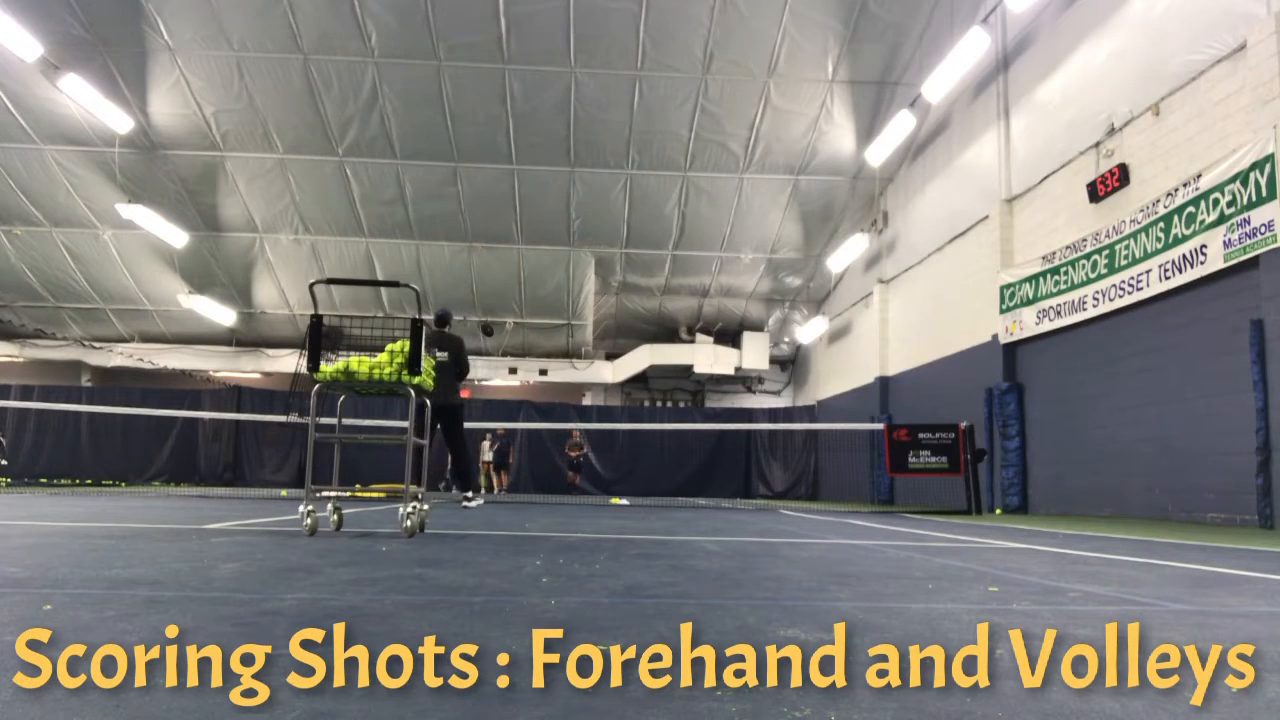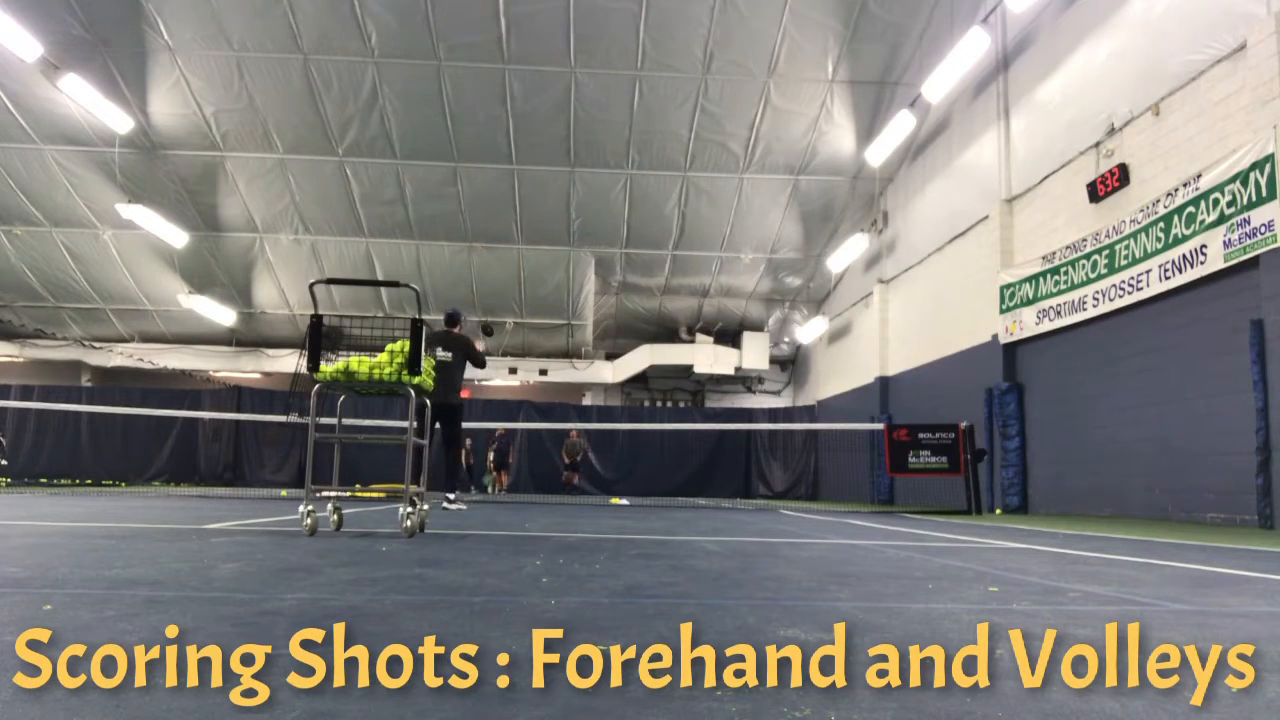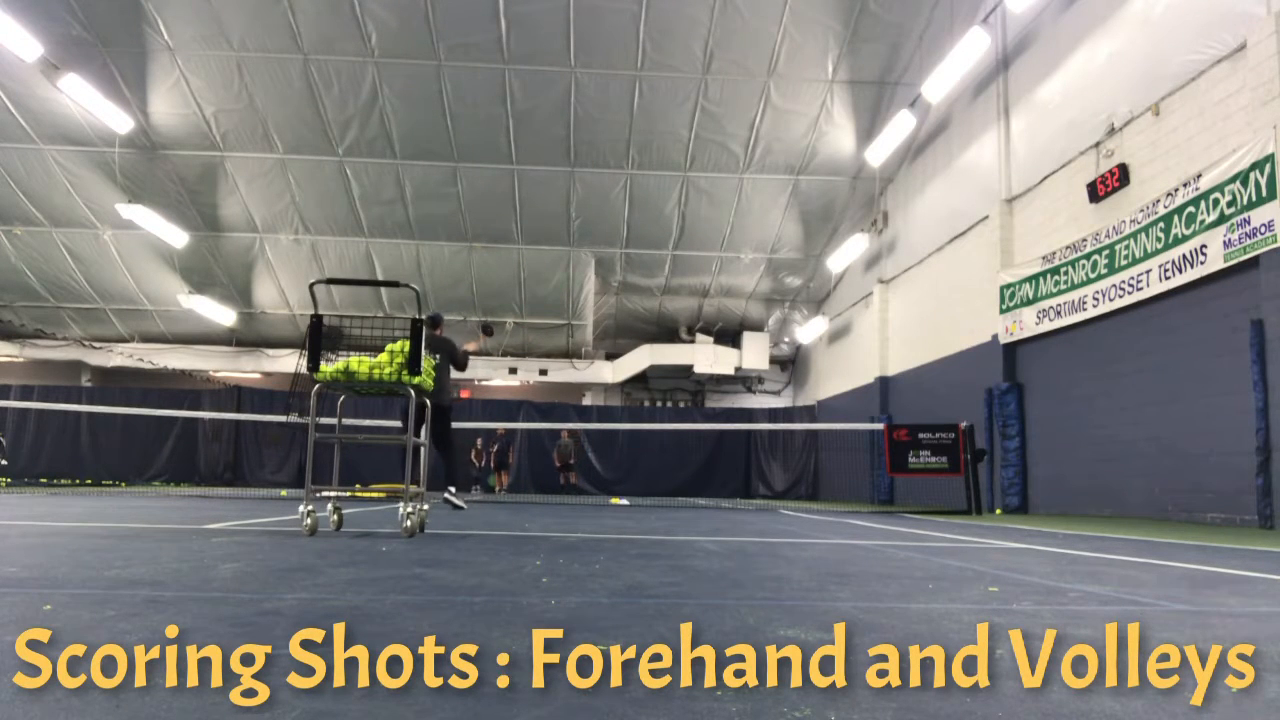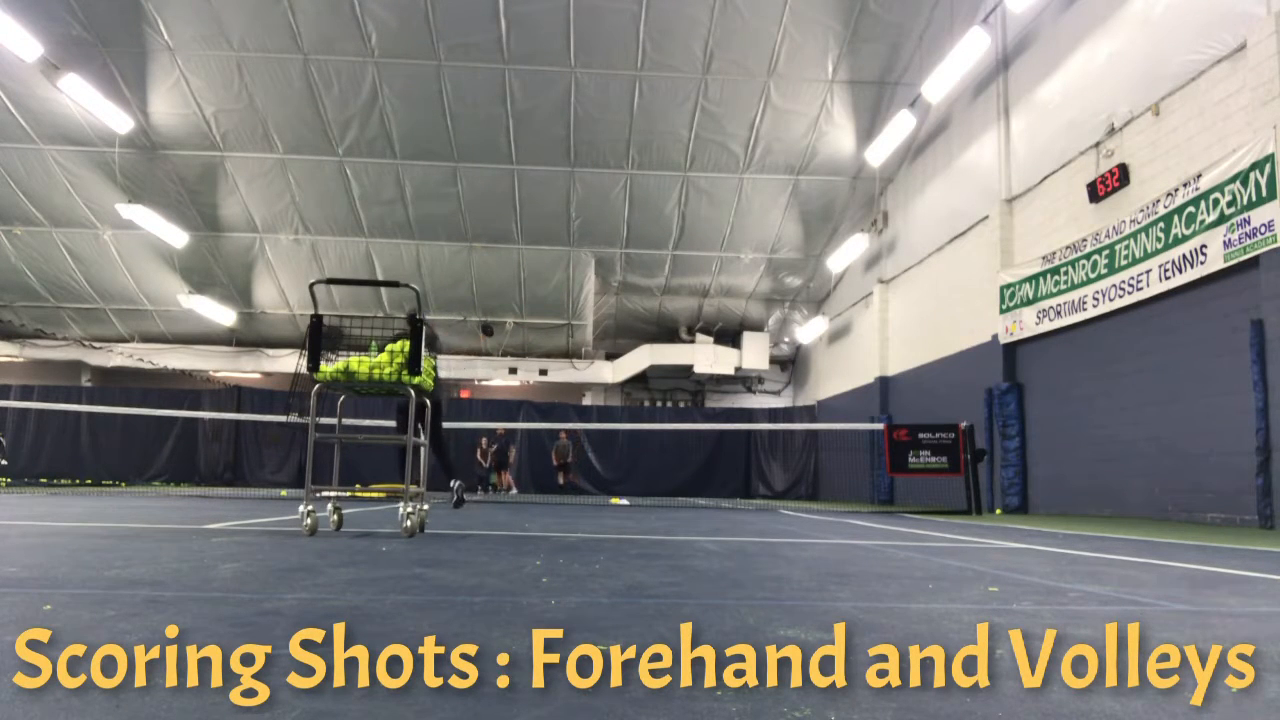
dt=0.5s
person 1, frame 1
left shoulder: (422, 341)
right shoulder: (456, 341)
right elbow: (464, 369)
right hip: (450, 402)
right knee: (458, 448)
right ankle: (468, 494)
person 1, frame 2
left shoulder: (428, 339)
right shoulder: (463, 341)
right elbow: (481, 363)
right wrist: (479, 350)
left hip: (426, 399)
right hip: (450, 401)
right knee: (452, 449)
right ankle: (450, 496)
person 1, frame 3
right shoulder: (446, 344)
right elbow: (461, 366)
right wrist: (466, 352)
left hip: (414, 402)
right hip: (440, 402)
right knee: (446, 448)
right ankle: (451, 489)
person 1, frame 4
left shoulder: (402, 339)
right shoulder: (432, 339)
left hip: (409, 400)
right hip: (432, 399)
left knee: (405, 446)
right knee: (438, 443)
right ankle: (454, 481)
